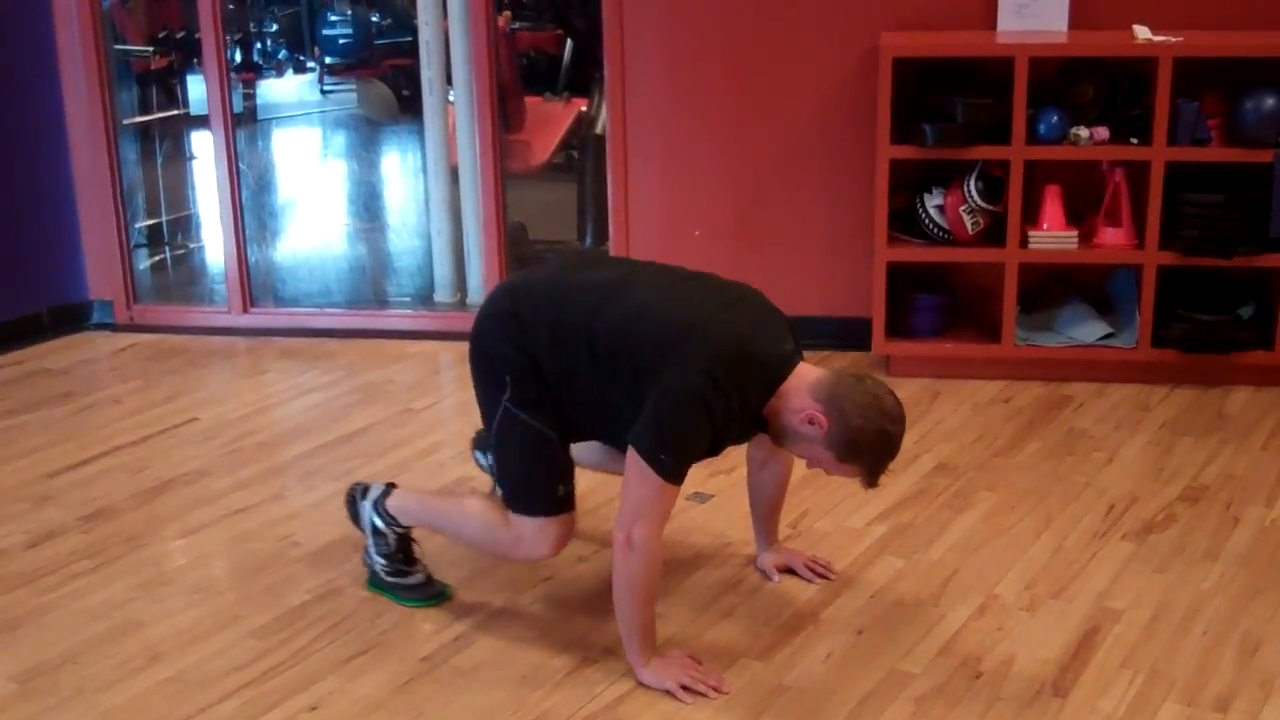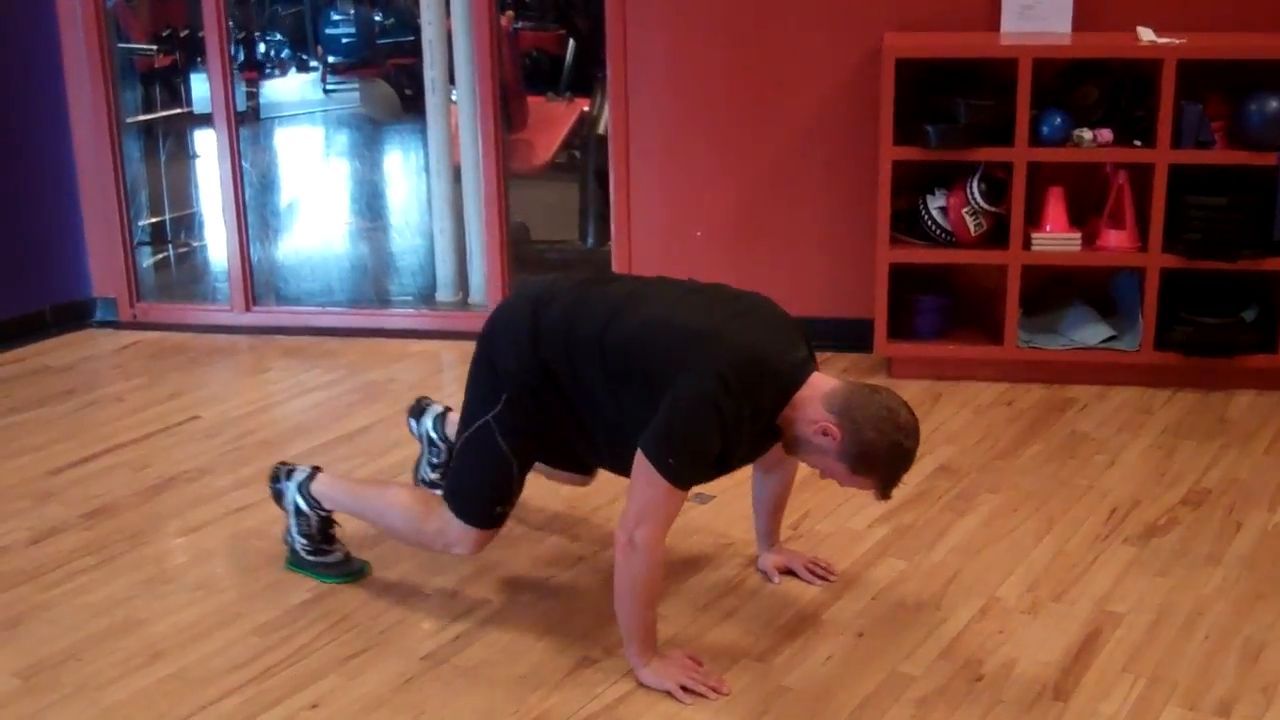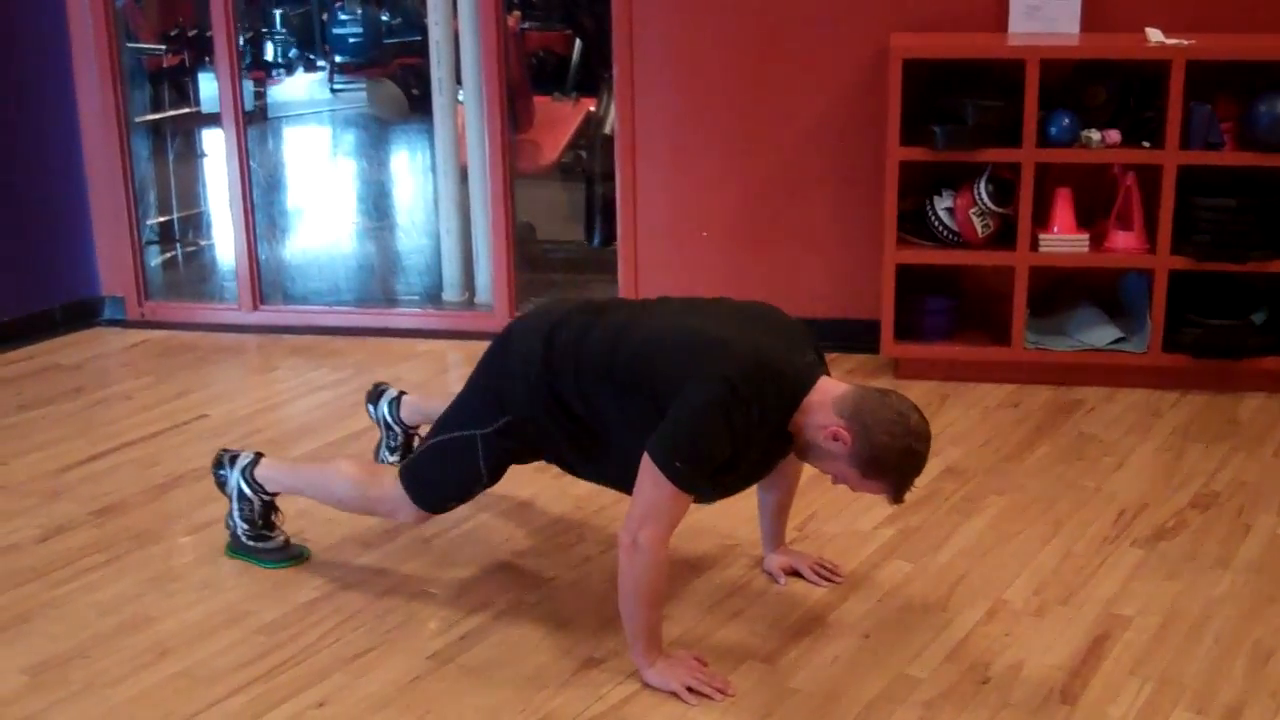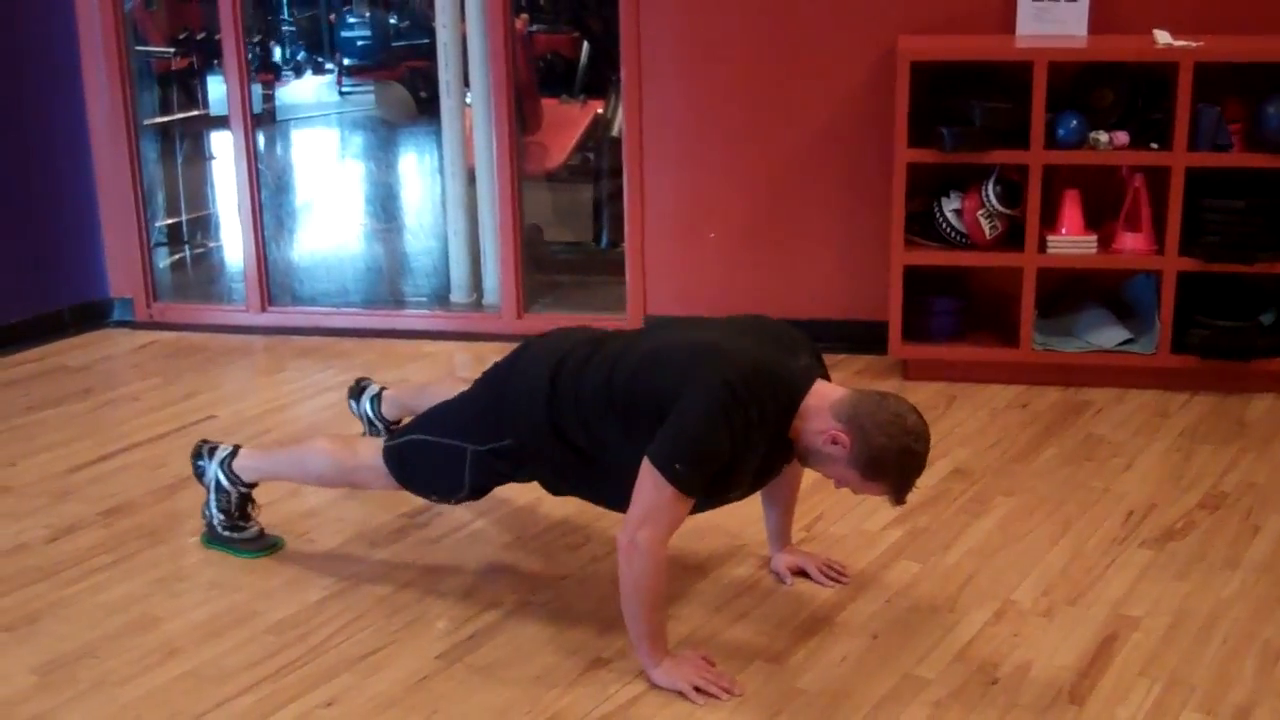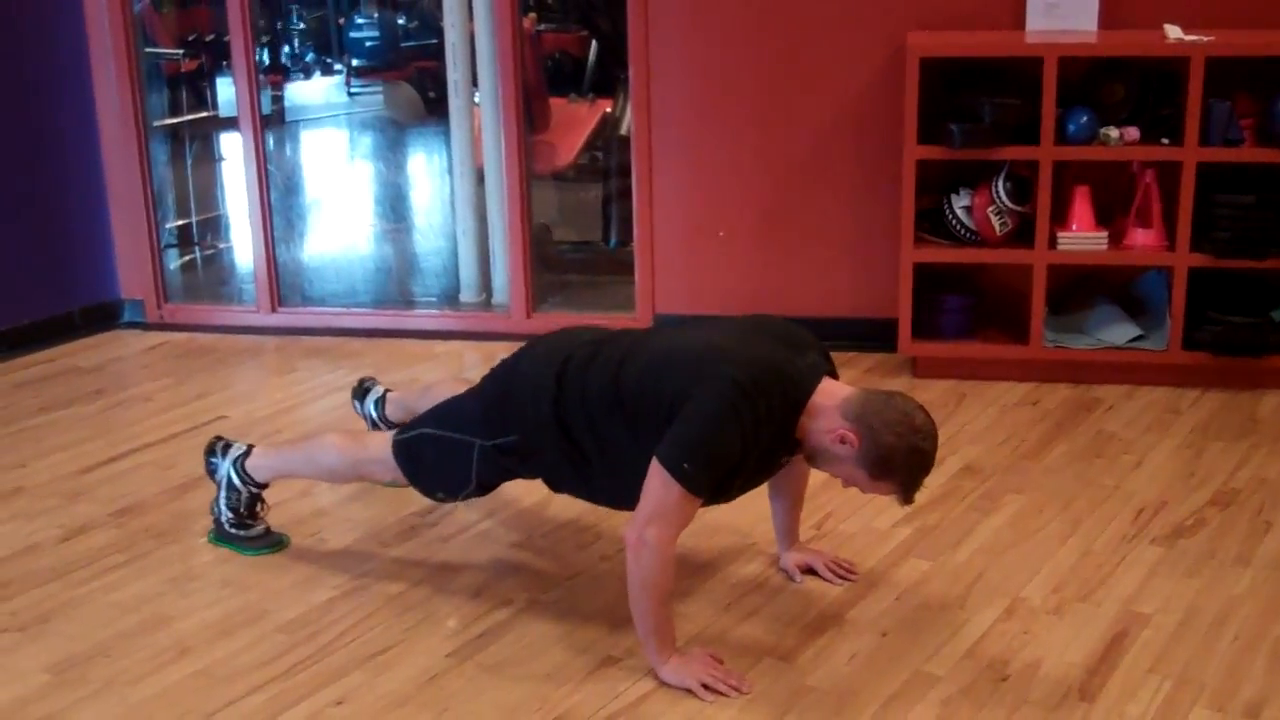
dt=0.2s
person 1, frame 1
left shoulder: (781, 358)
right shoulder: (703, 390)
left elbow: (769, 451)
right elbow: (635, 535)
left wrist: (769, 546)
right wrist: (645, 659)
left hip: (569, 325)
right hip: (515, 342)
left knee: (643, 455)
right knee: (542, 536)
left ankle: (508, 448)
right ankle: (388, 511)
person 1, frame 2
left shoulder: (794, 364)
right shoulder: (718, 398)
left elbow: (774, 452)
right elbow: (637, 537)
left wrist: (769, 546)
right wrist: (645, 659)
left hip: (568, 339)
right hip: (526, 354)
left knee: (575, 470)
right knee: (464, 533)
left ankle: (445, 429)
right ankle: (311, 492)
person 1, frame 3
left shoulder: (801, 367)
right shoulder: (726, 404)
left elbow: (779, 449)
right elbow: (639, 539)
left wrist: (774, 548)
right wrist: (650, 660)
left hip: (567, 355)
right hip: (532, 375)
right knee: (407, 499)
left ankle: (400, 412)
right ankle: (253, 478)
person 1, frame 4
left shoulder: (800, 371)
right shoulder: (724, 410)
left elbow: (779, 448)
right elbow: (640, 540)
left wrist: (782, 547)
right wrist: (656, 660)
left hip: (573, 371)
right hip: (536, 408)
left knee: (472, 405)
right knee: (385, 466)
left ankle: (380, 404)
right ankle: (230, 468)
person 1, frame 5
left shoulder: (808, 370)
right shoulder: (732, 409)
left elbow: (787, 448)
right elbow: (647, 539)
left wrist: (789, 545)
right wrist: (664, 657)
left hip: (580, 367)
right hip: (541, 406)
left knee: (476, 400)
right knee: (388, 457)
left ankle: (383, 401)
right ankle: (242, 467)
